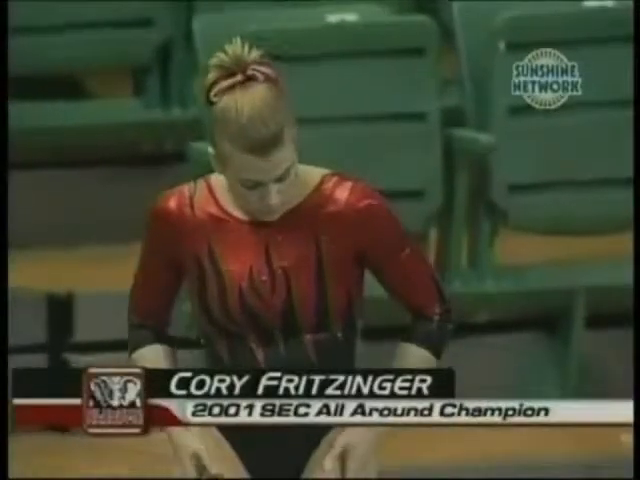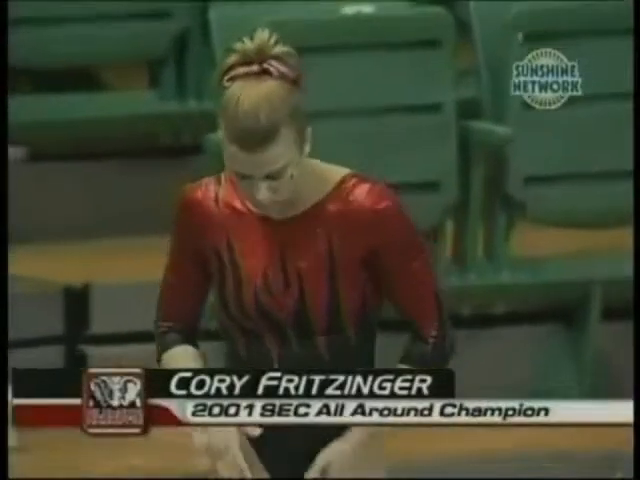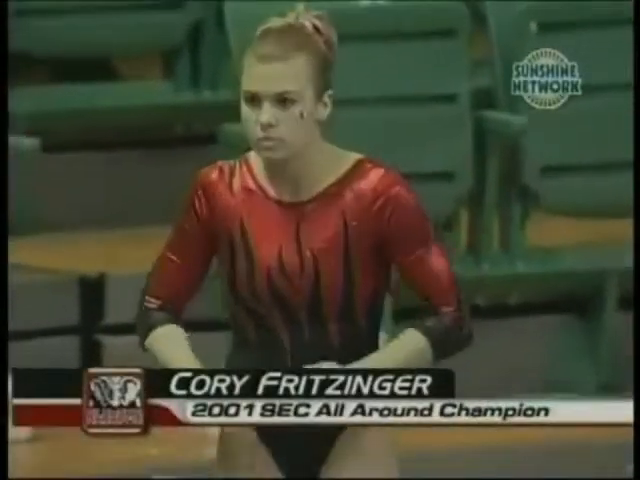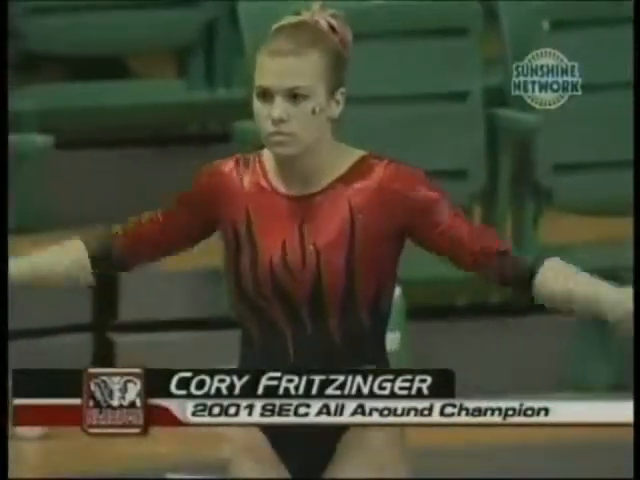
dt=0.4s
person 1, frame 1
left shoulder: (353, 210)
right shoulder: (179, 217)
left elbow: (433, 318)
right elbow: (145, 327)
left wrist: (373, 420)
right wrist: (177, 424)
left hip: (328, 437)
right hip: (229, 442)
person 1, frame 2
left shoulder: (370, 210)
right shoulder: (203, 210)
left elbow: (431, 341)
right elbow: (173, 330)
left wrist: (358, 439)
left hip: (342, 437)
right hip: (249, 438)
person 1, frame 3
left shoulder: (379, 194)
right shoulder: (217, 191)
left elbow: (451, 323)
right elbow: (155, 311)
left wrist: (353, 376)
left hip: (350, 431)
right hip: (253, 433)
person 1, frame 4
left shoulder: (386, 187)
right shoulder: (228, 186)
left elbow: (506, 262)
right elbow: (115, 250)
left wrist: (616, 300)
right wrist: (7, 271)
left hip: (361, 429)
